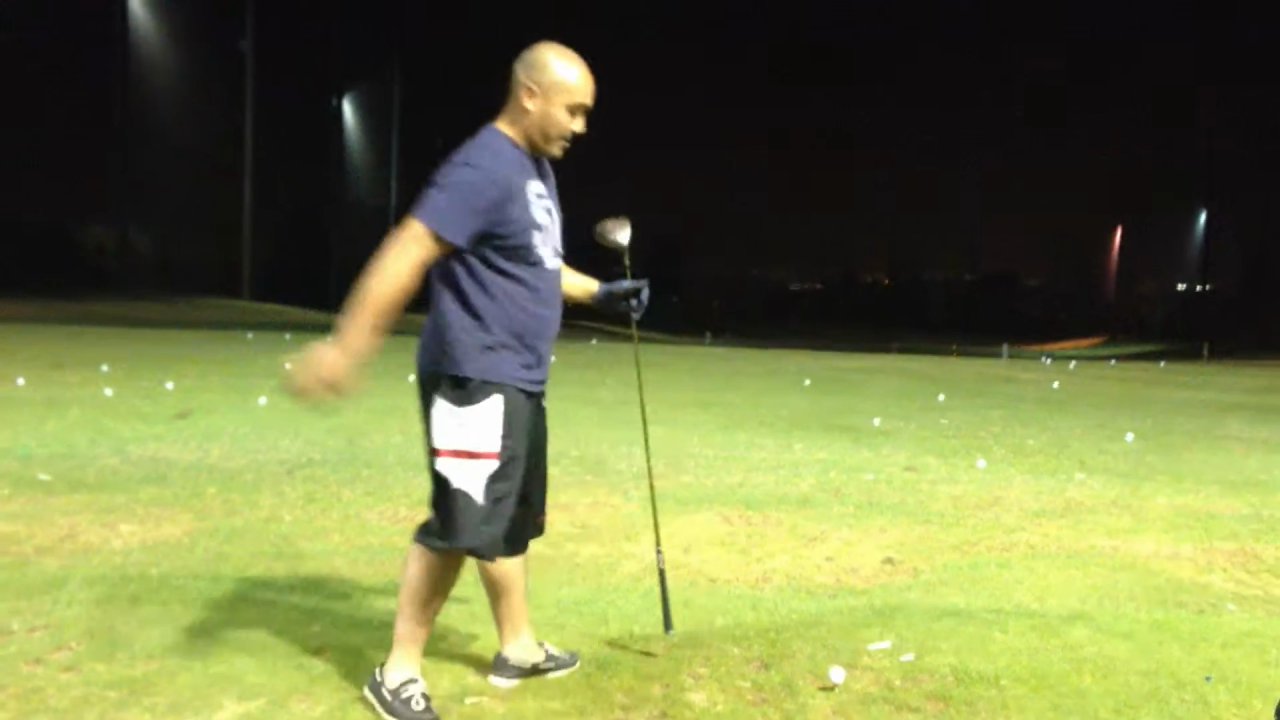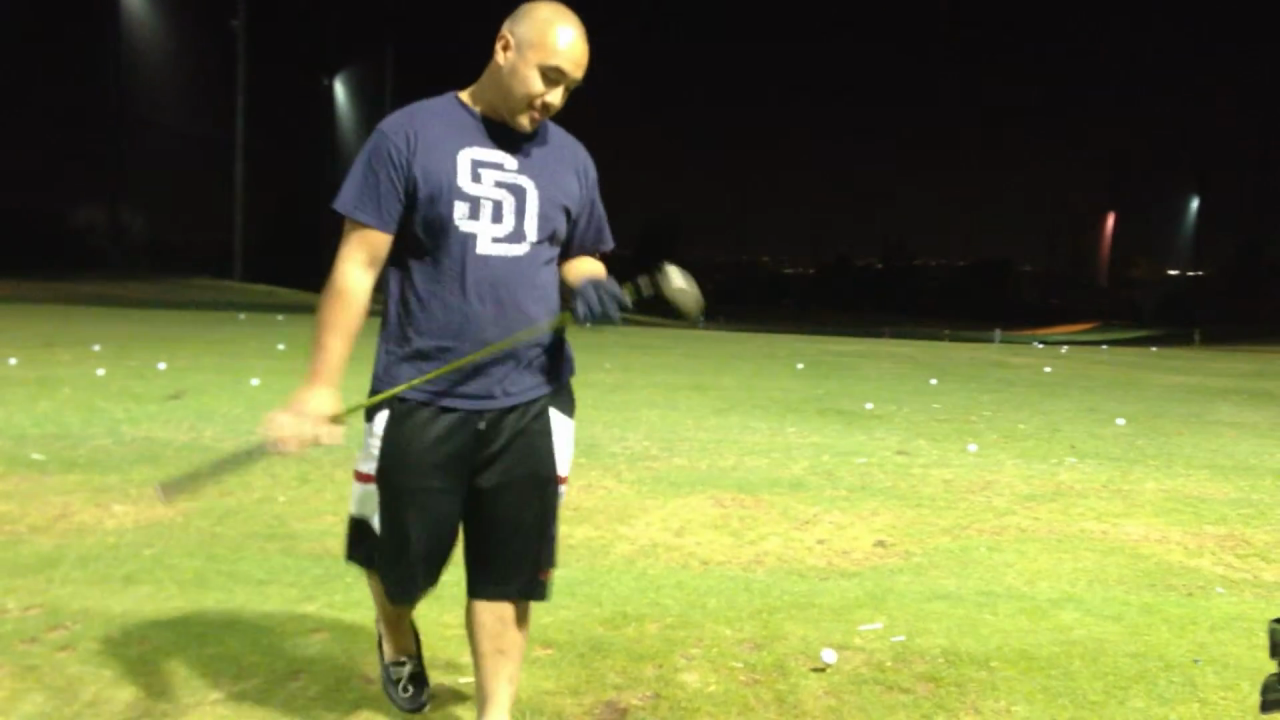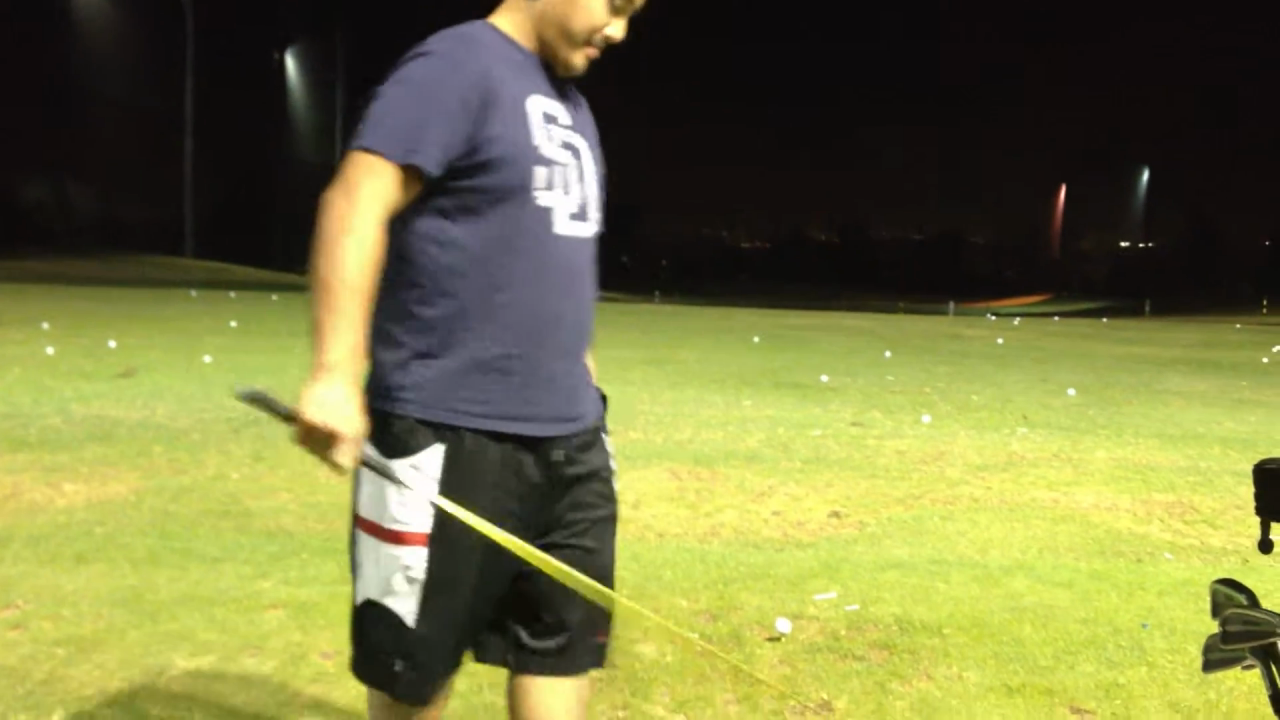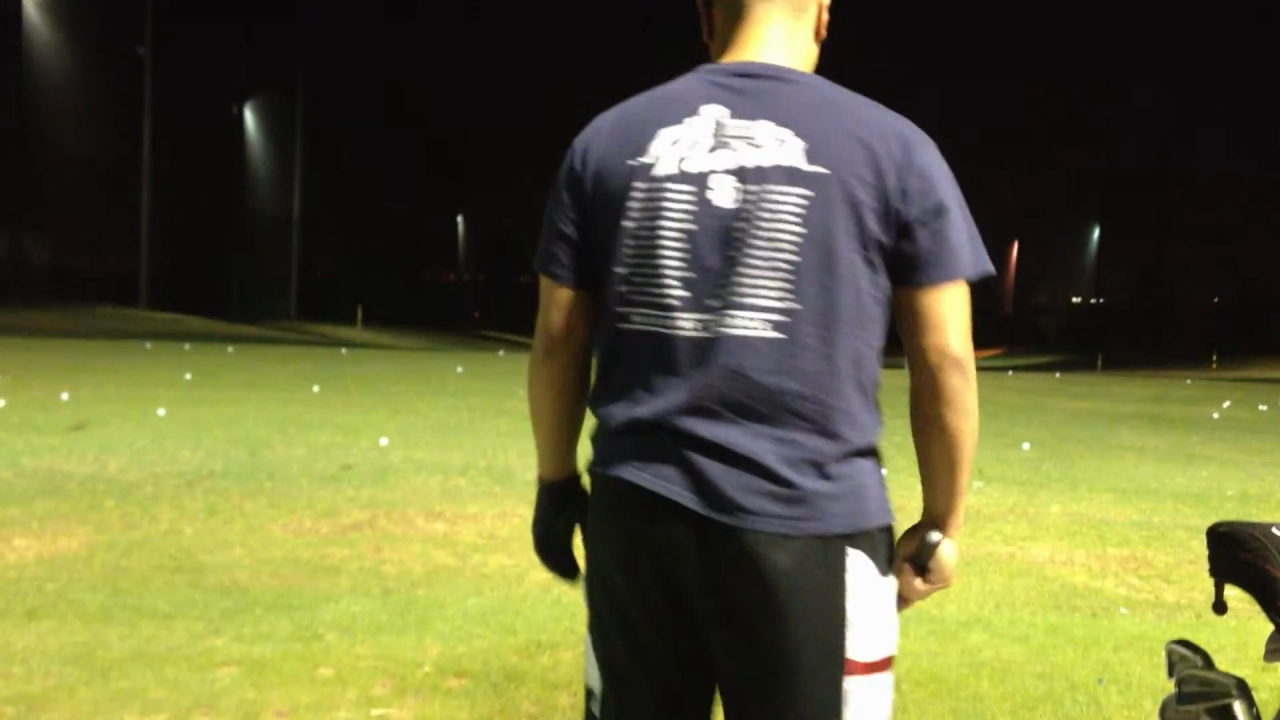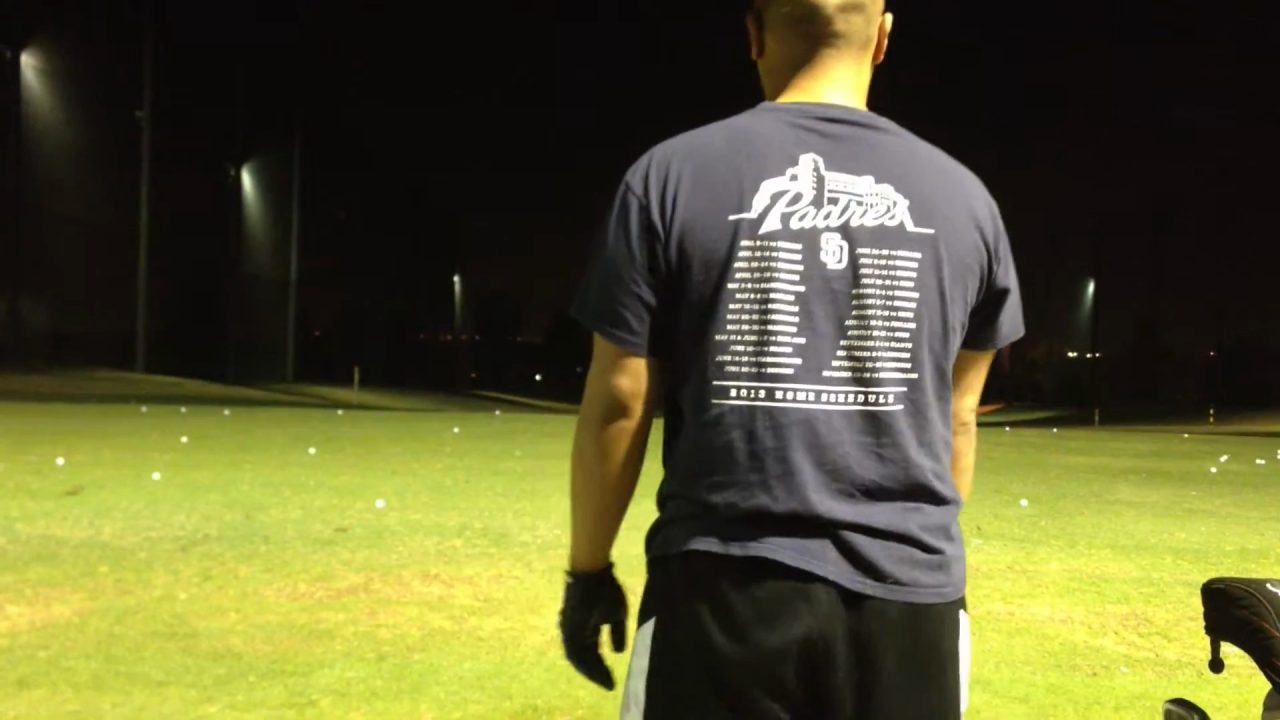
dt=1s
person 1, frame 1
left shoulder: (536, 169)
right shoulder: (485, 169)
right elbow: (403, 254)
left wrist: (600, 293)
right wrist: (347, 346)
left hip: (517, 381)
right hip: (477, 381)
left knee: (508, 518)
right knee: (461, 521)
left ankle: (519, 646)
person 1, frame 2
left shoulder: (571, 159)
right shoulder: (408, 136)
left elbow: (580, 261)
right elbow: (357, 263)
left wrist: (588, 284)
right wrist: (321, 384)
left hip: (530, 403)
right hip: (417, 398)
left knee: (507, 565)
right knee: (401, 556)
right ankle: (398, 645)
person 1, frame 3
left shoulder: (572, 108)
right shoulder: (458, 69)
right elbow: (356, 203)
left wrist: (589, 386)
right wrist: (336, 378)
left hip: (569, 431)
right hip: (448, 431)
left knee: (559, 638)
right knee: (414, 653)
person 1, frame 4
left shoulder: (610, 135)
right shoulder: (893, 146)
left elbow: (559, 337)
right elbow: (946, 359)
left wrist: (557, 481)
right wrist: (940, 521)
left hip: (640, 508)
right hip: (810, 524)
person 1, frame 5
left shoulder: (672, 176)
right shoulder: (962, 196)
left elbow: (619, 404)
right elbow: (955, 418)
left wrist: (587, 571)
left hip: (722, 590)
right hip: (906, 594)
